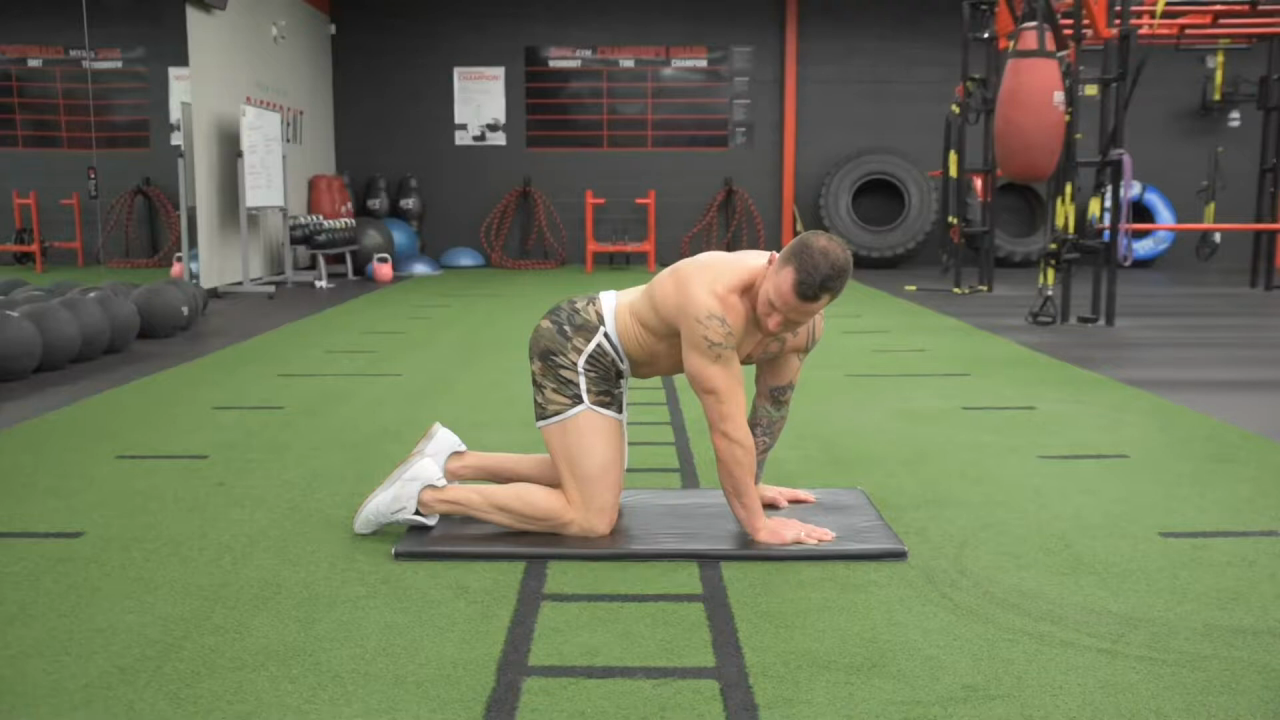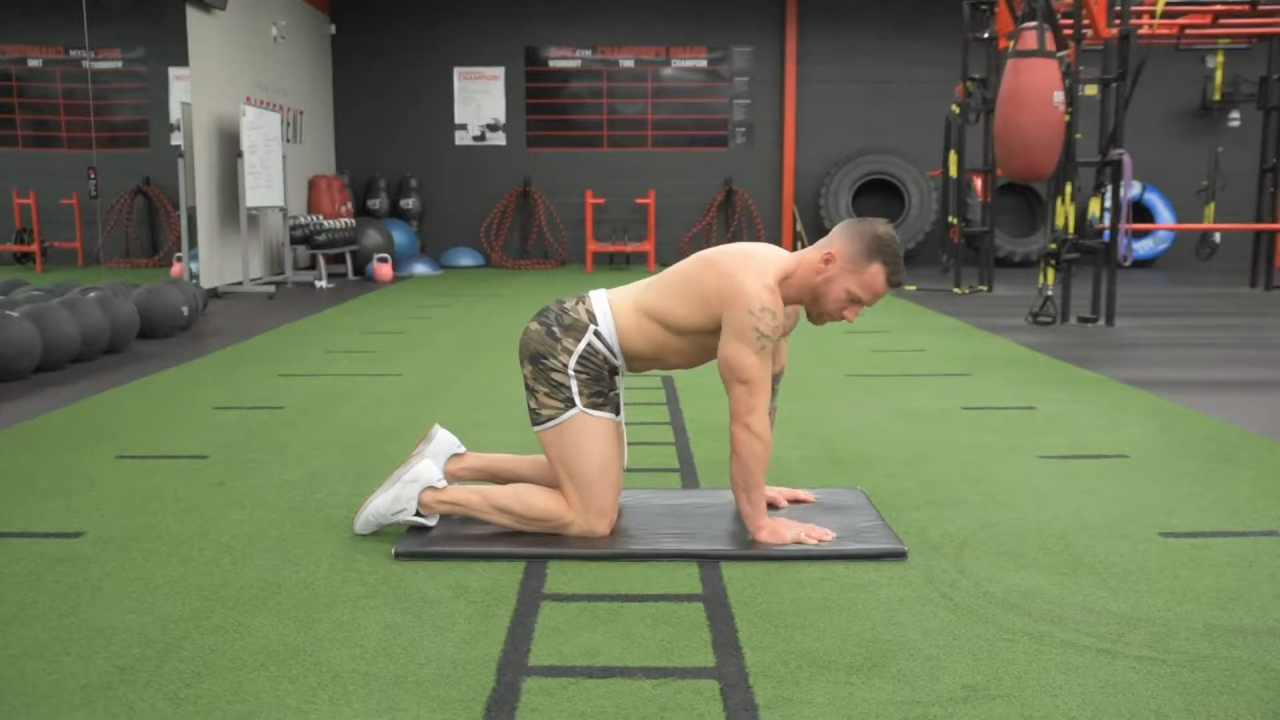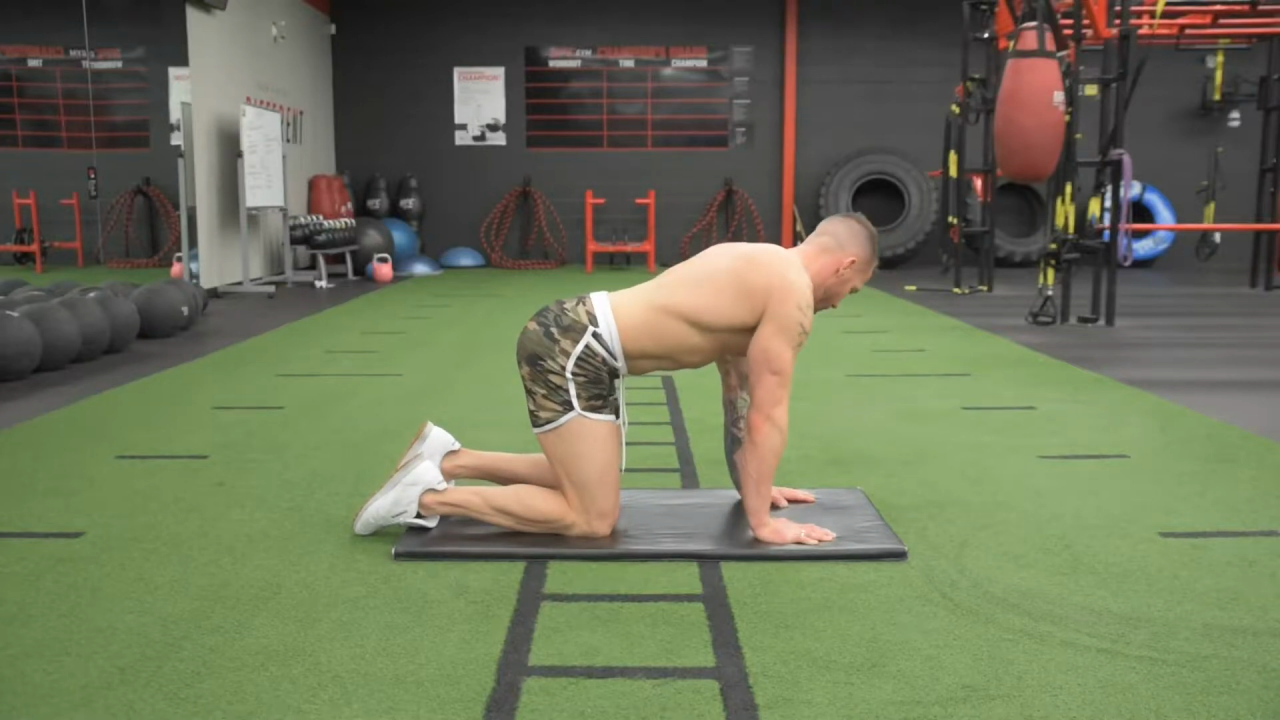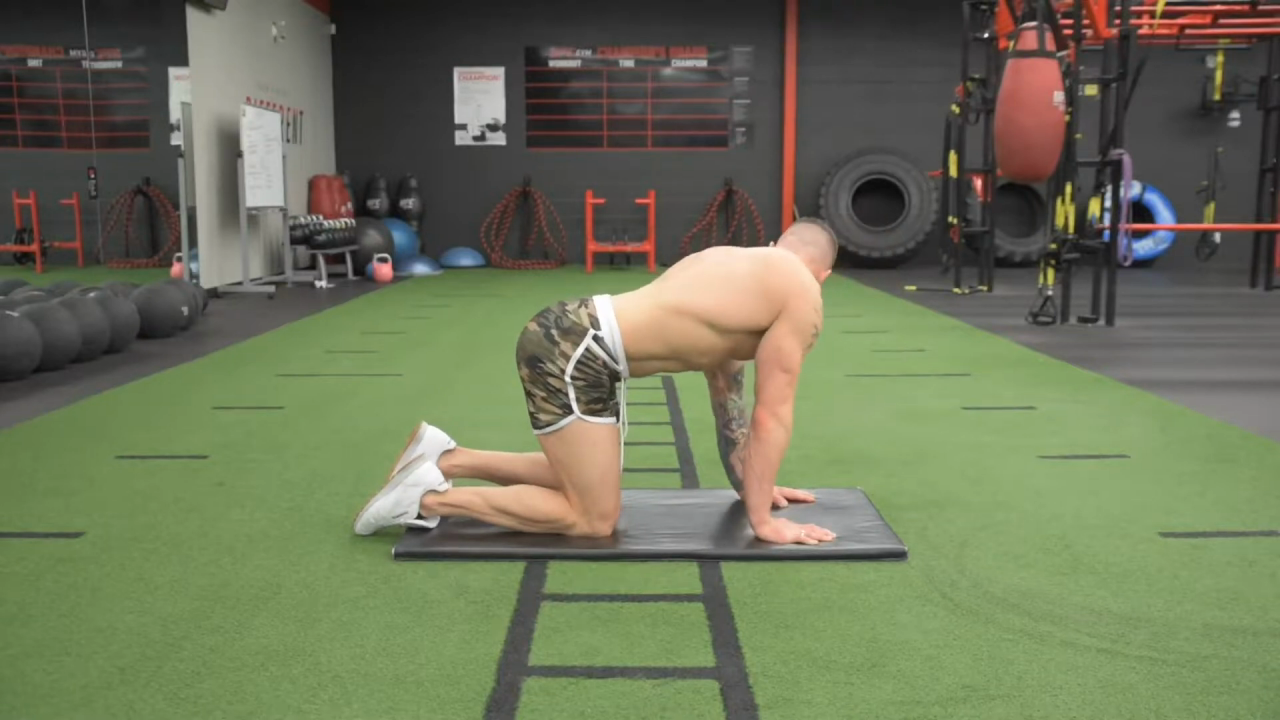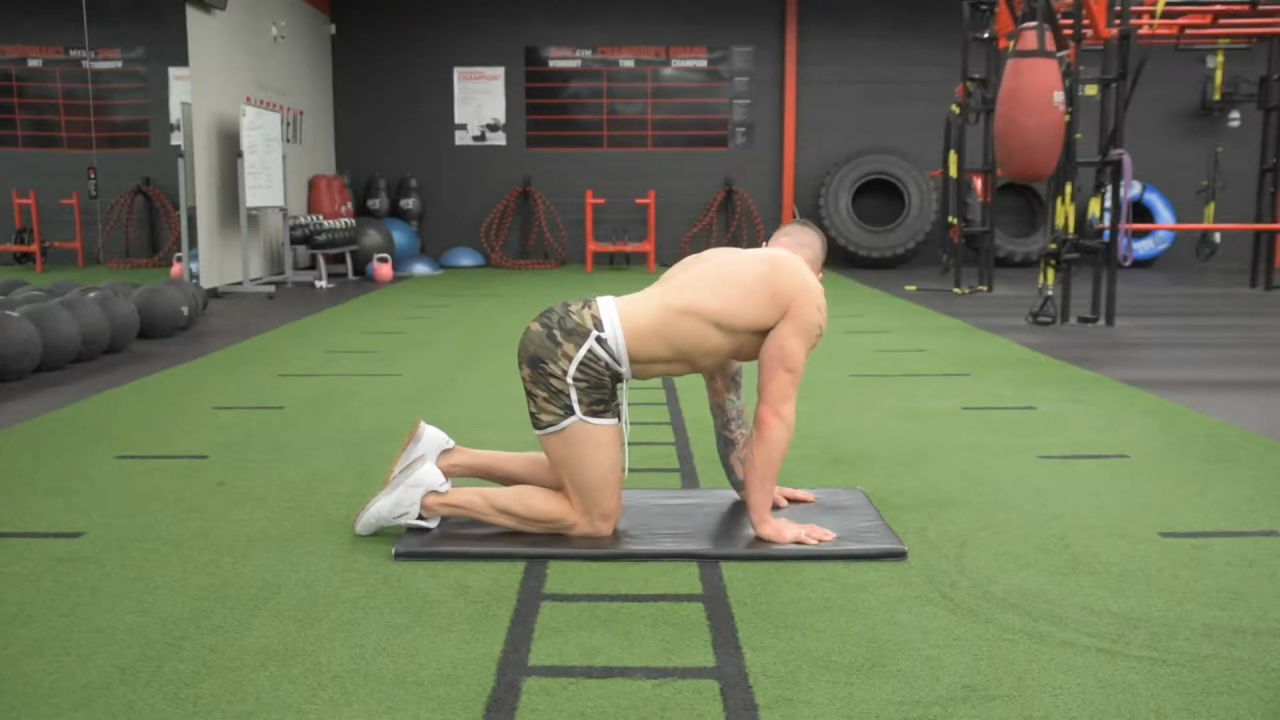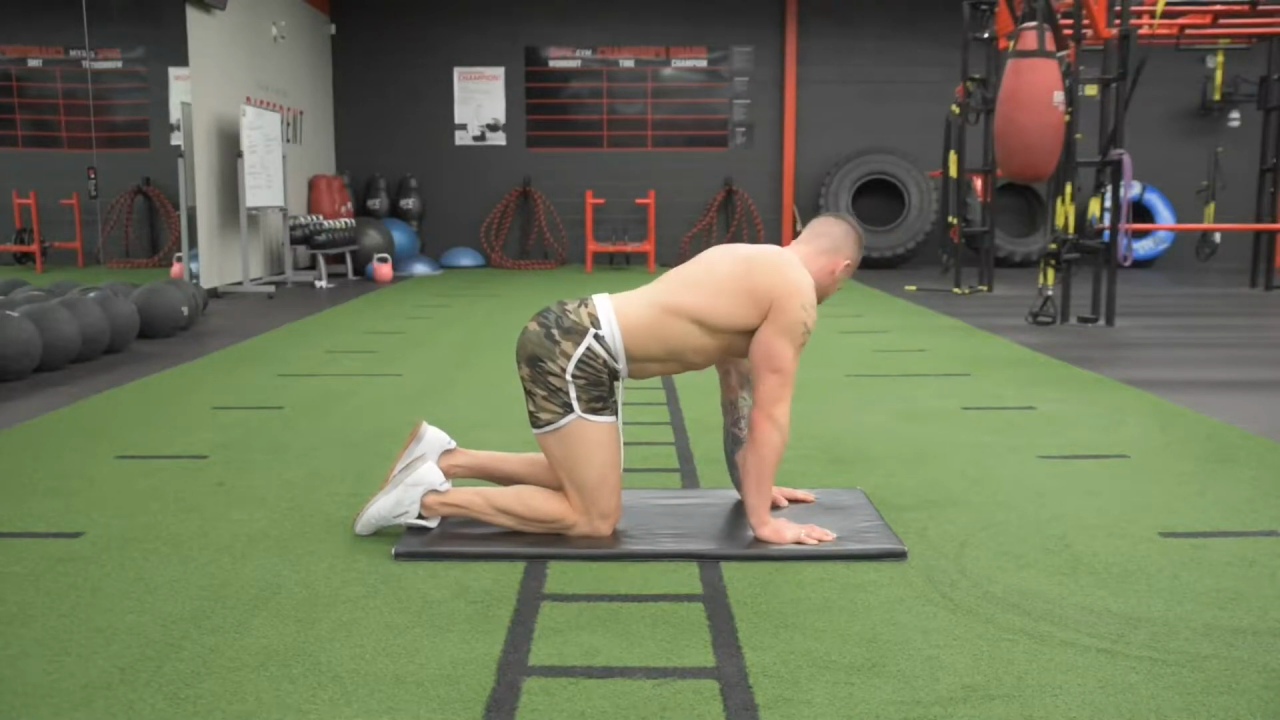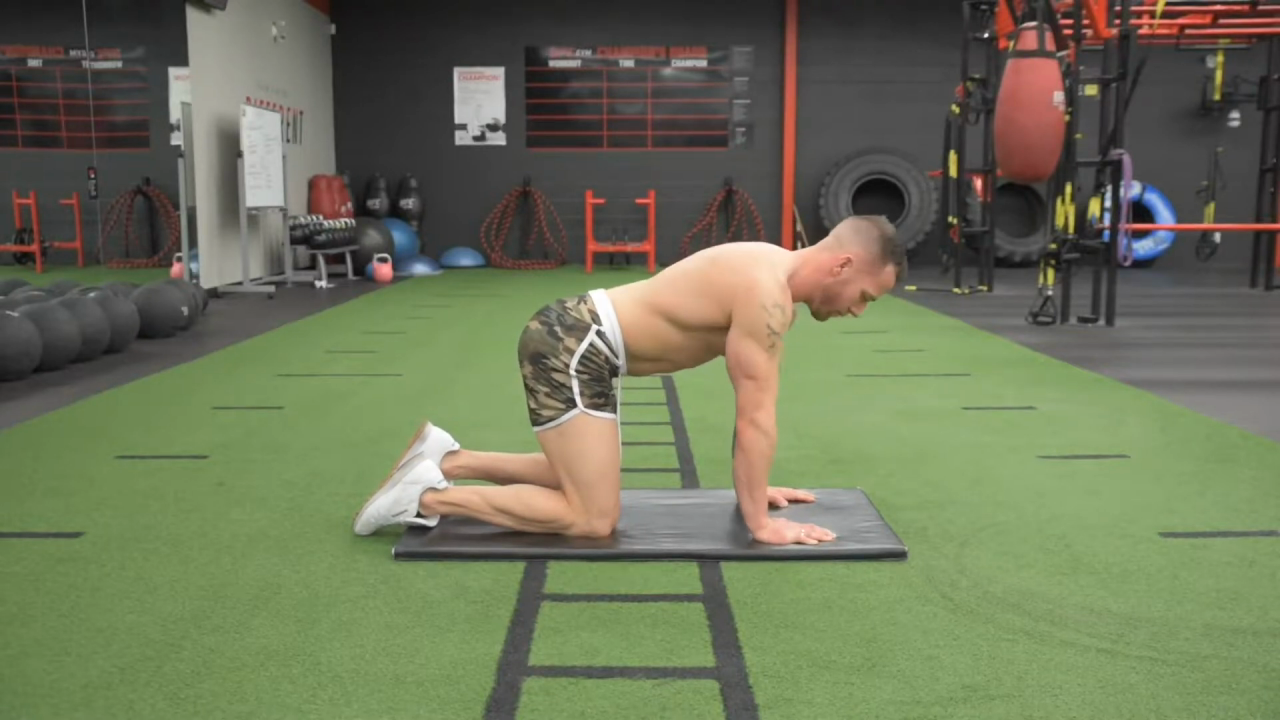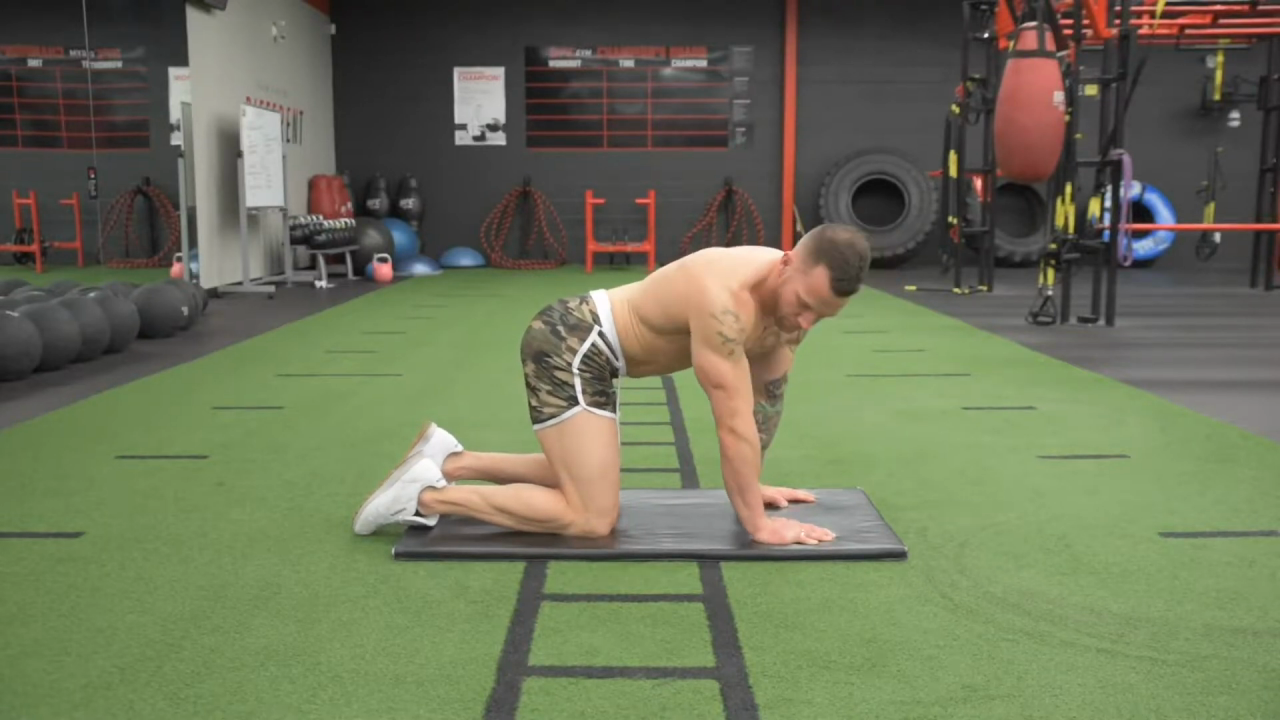
dt=0.5s
person 1, frame 1
left shoulder: (802, 320)
right shoulder: (713, 302)
left elbow: (771, 406)
right elbow: (728, 428)
left wrist: (751, 484)
right wrist: (758, 523)
left hip: (601, 353)
right hip: (573, 346)
left knee: (590, 480)
right knee: (591, 518)
left ankle: (452, 460)
right ankle: (427, 493)
person 1, frame 2
left shoulder: (780, 291)
right shoulder: (757, 295)
left elbow: (764, 397)
right elbow: (748, 421)
left wrist: (753, 487)
right wrist: (759, 522)
left hip: (580, 347)
right hip: (566, 349)
left knee: (587, 481)
right knee: (593, 518)
left ankle: (453, 463)
right ankle: (428, 495)
person 1, frame 3
left shoulder: (759, 271)
right shoulder: (792, 291)
left elbow: (739, 392)
right elbow: (768, 416)
left wrist: (752, 486)
right wrist: (762, 519)
left hip: (572, 339)
right hip: (570, 353)
left knee: (584, 479)
right knee: (593, 520)
left ankle: (448, 459)
right ankle: (427, 496)
person 1, frame 4
left shoulder: (739, 261)
right shoulder: (803, 297)
left elbow: (727, 394)
right elbow: (771, 414)
left wrist: (750, 485)
right wrist: (762, 517)
left hip: (569, 337)
right hip: (572, 355)
left knee: (583, 477)
right knee: (593, 519)
left ankle: (445, 459)
right ankle: (428, 496)
person 1, frame 5
left shoulder: (733, 263)
right shoulder: (806, 297)
left elbow: (725, 395)
right elbow: (775, 413)
left wrist: (750, 485)
right wrist: (762, 517)
left hip: (569, 335)
right hip: (576, 357)
left knee: (582, 478)
right knee: (595, 519)
left ankle: (442, 458)
right ankle: (428, 497)
person 1, frame 6
left shoulder: (754, 267)
right shoulder: (794, 292)
left elbow: (739, 393)
right elbow: (769, 415)
left wrist: (750, 486)
right wrist: (762, 520)
left hip: (567, 338)
right hip: (571, 355)
left knee: (581, 477)
right knee: (594, 518)
left ankle: (445, 459)
right ankle: (428, 497)
person 1, frame 7
left shoulder: (772, 277)
right shoulder: (766, 293)
left elbow: (752, 404)
right elbow: (755, 418)
left wrist: (756, 486)
right wrist: (759, 521)
left hip: (573, 341)
right hip: (569, 348)
left knee: (583, 479)
right knee: (594, 519)
left ankle: (448, 460)
right ankle: (428, 495)
person 1, frame 8
left shoulder: (798, 296)
right shoulder: (726, 299)
left elbow: (767, 401)
right elbow: (735, 426)
left wrist: (750, 485)
right wrist: (757, 522)
left hip: (589, 350)
right hip: (566, 346)
left knee: (587, 479)
right knee: (593, 518)
left ankle: (448, 460)
right ankle: (425, 494)
